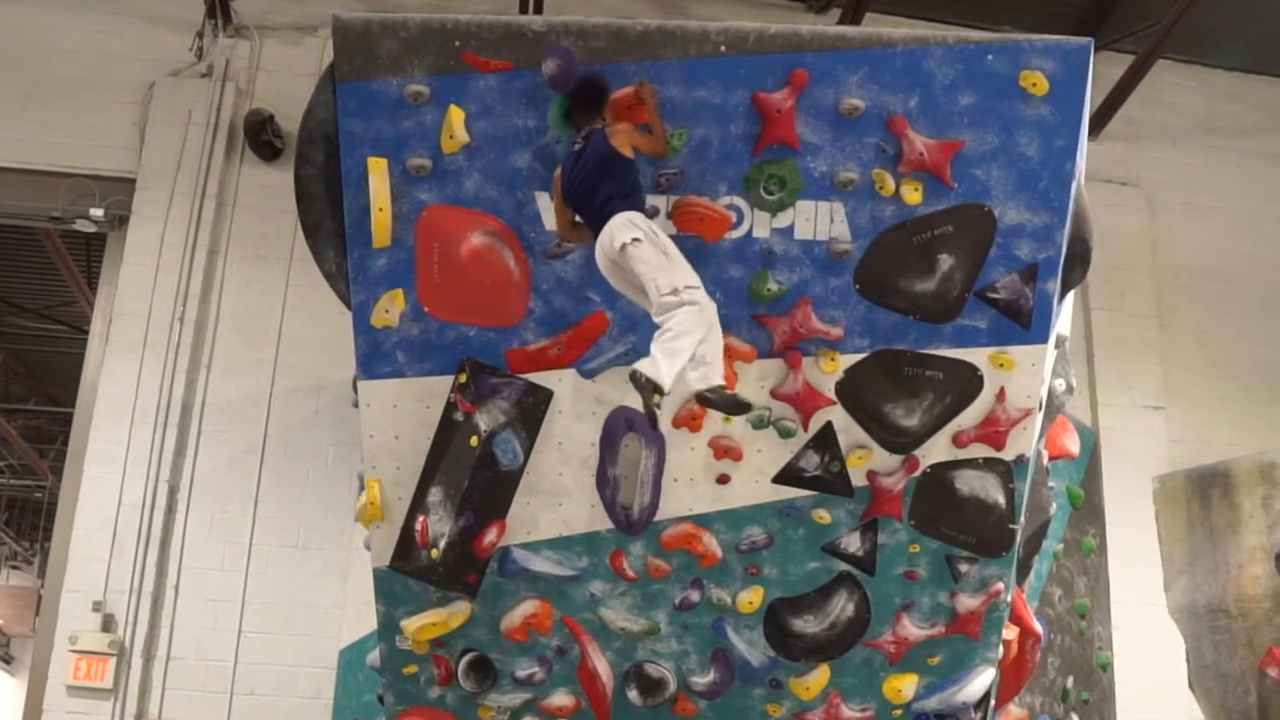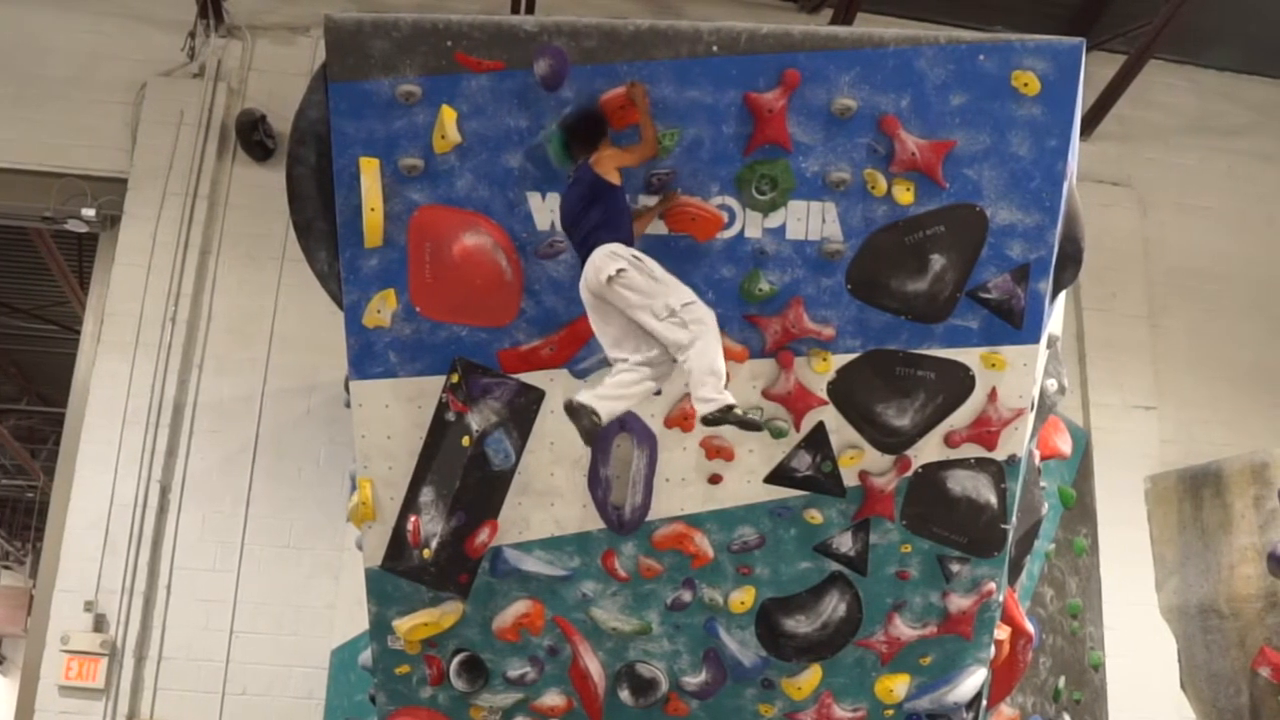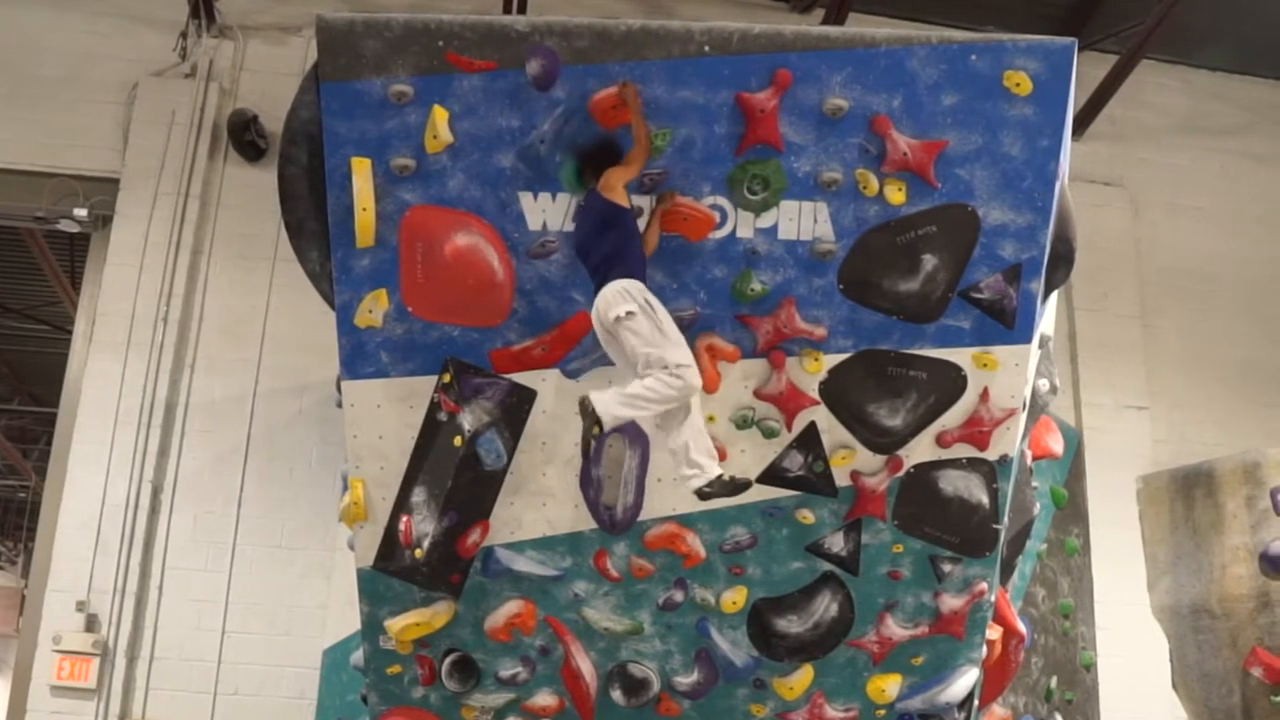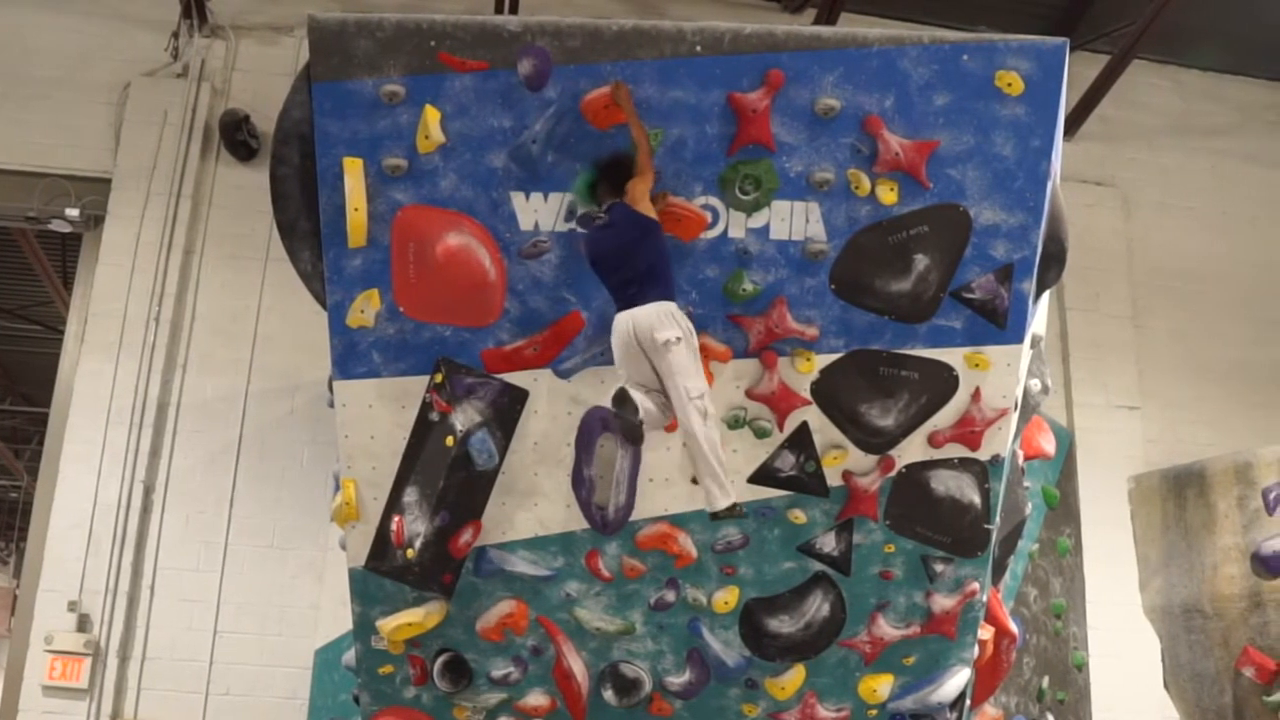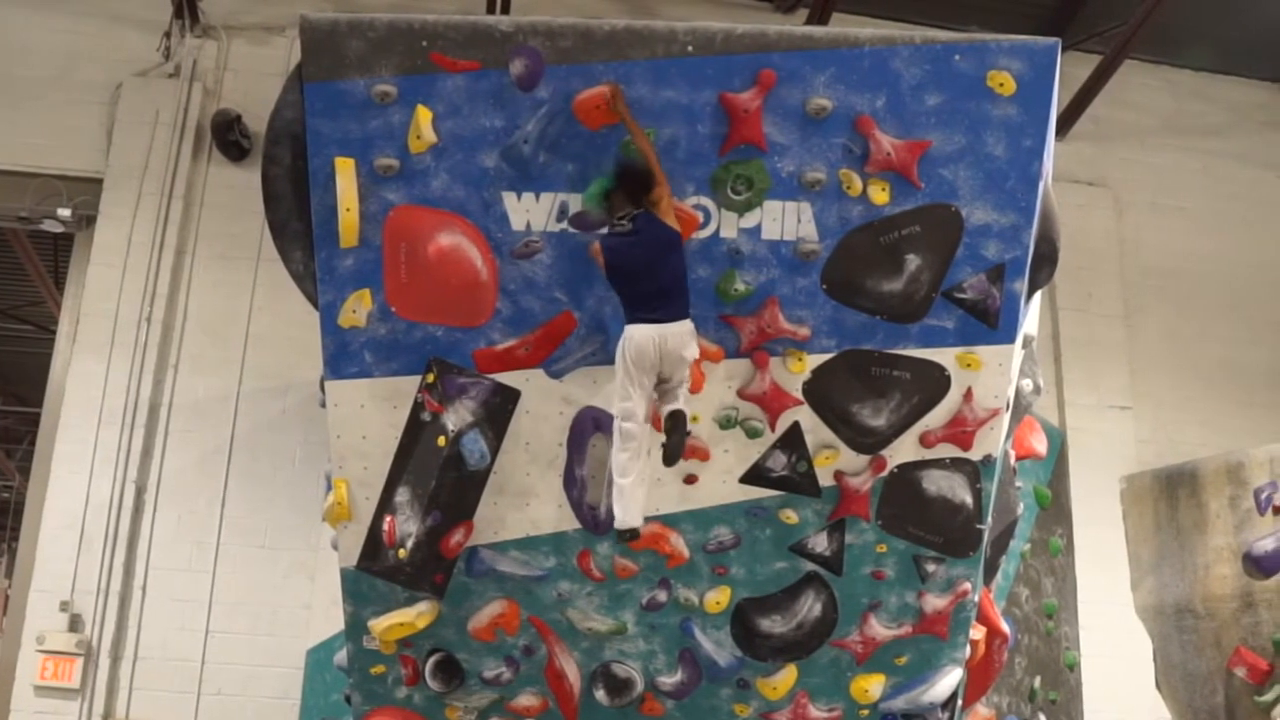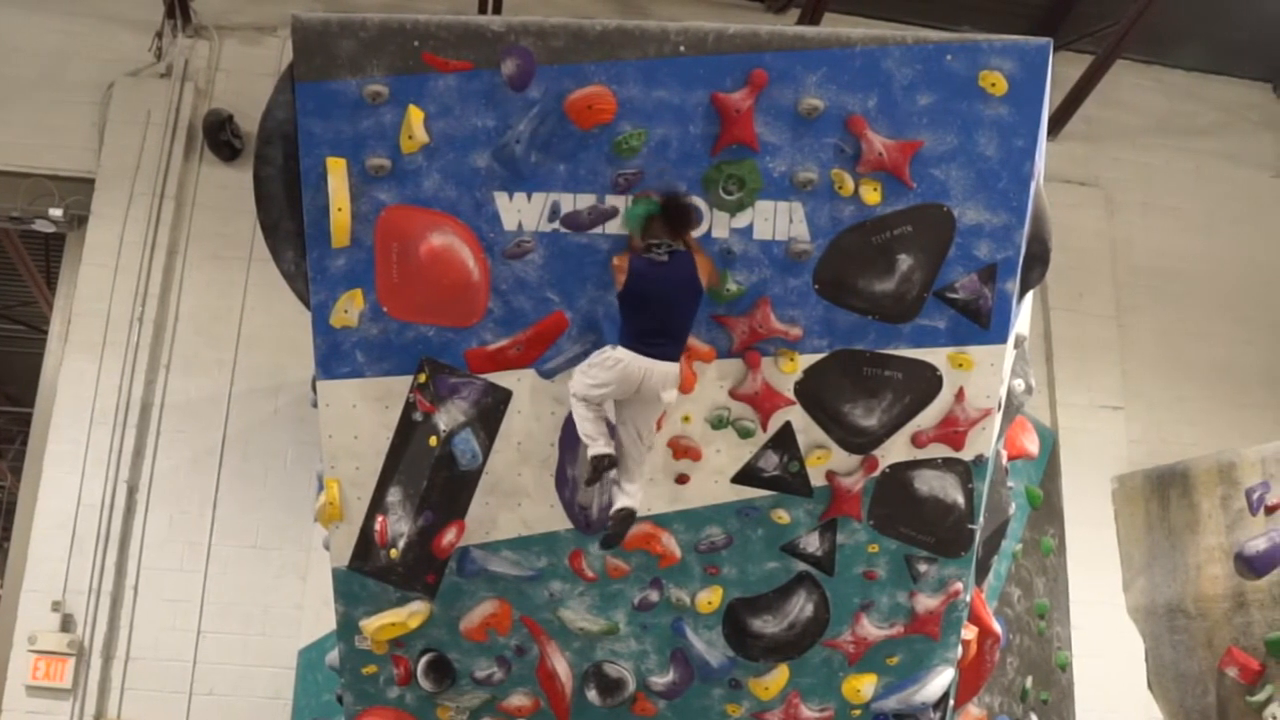
dt=0.5s
person 1, frame 1
left shoulder: (564, 170)
right shoulder: (618, 132)
left elbow: (565, 230)
right elbow: (660, 146)
right wrist: (650, 105)
left hip: (605, 246)
right hip: (628, 228)
left knee: (696, 310)
right knee: (691, 303)
left ankle: (709, 383)
right ankle: (653, 374)
person 1, frame 2
left shoulder: (569, 198)
right shoulder: (603, 161)
right elbow: (650, 145)
left wrist: (662, 206)
right wrist: (641, 106)
left hip: (592, 280)
right hip: (615, 263)
left knee: (645, 360)
right knee: (696, 320)
left ankle: (590, 405)
right ankle: (718, 403)
person 1, frame 3
left shoulder: (585, 225)
right shoulder: (609, 183)
left elbow: (640, 249)
right elbow: (642, 150)
left wrist: (659, 210)
right wrist: (634, 107)
left hip: (606, 306)
right hip: (626, 297)
left knee: (670, 394)
right knee: (679, 377)
left ankle: (706, 476)
right ankle: (603, 408)
person 1, frame 4
left shoulder: (590, 239)
right shoulder: (635, 200)
right elbow: (645, 153)
right wrist: (627, 107)
left hip: (623, 324)
right hip: (661, 316)
left knee: (649, 395)
right knee: (693, 406)
left ankle: (630, 400)
right ankle: (720, 500)
person 1, frame 5
left shoulder: (601, 247)
right shoulder: (663, 217)
right elbow: (653, 162)
right wrist: (626, 115)
left hip: (638, 336)
right hip: (679, 331)
left knee: (630, 424)
right knee: (674, 388)
left ankle: (628, 520)
right ankle: (675, 416)
person 1, frame 6
left shoulder: (624, 265)
right shoulder: (698, 265)
right elbow: (708, 272)
left wrist: (639, 214)
right wrist: (688, 237)
left hip: (625, 362)
right hip: (665, 372)
left knee: (579, 388)
right knee: (634, 443)
left ankle: (602, 450)
right ankle: (625, 505)
